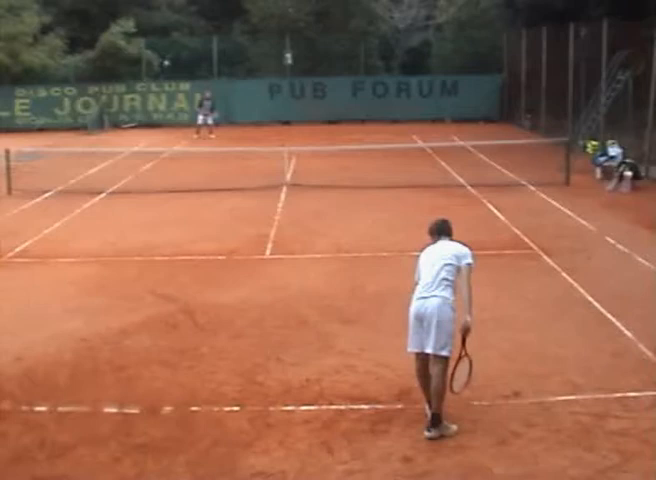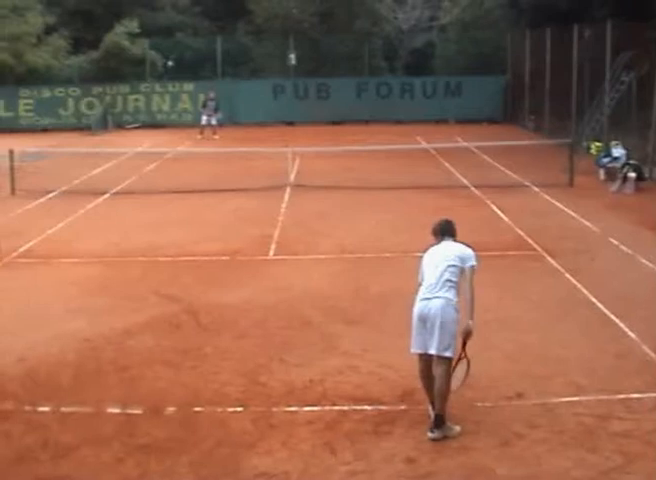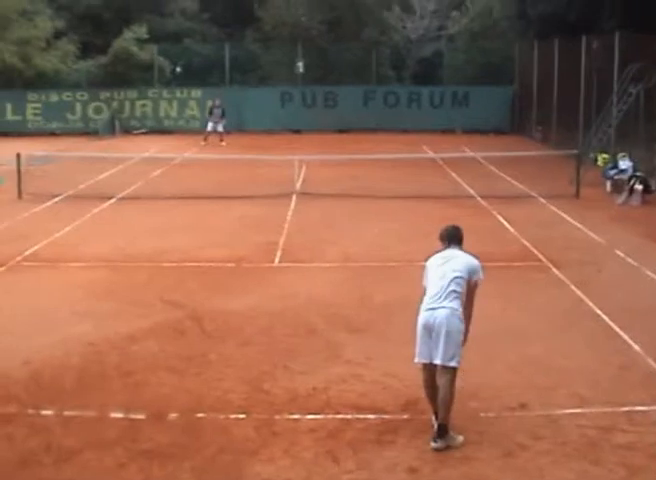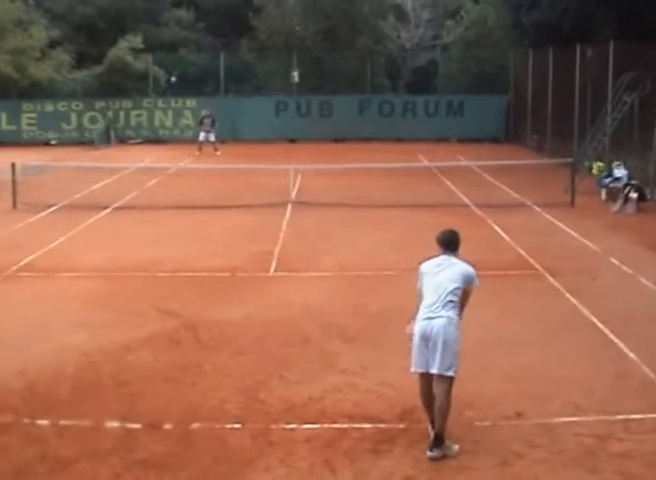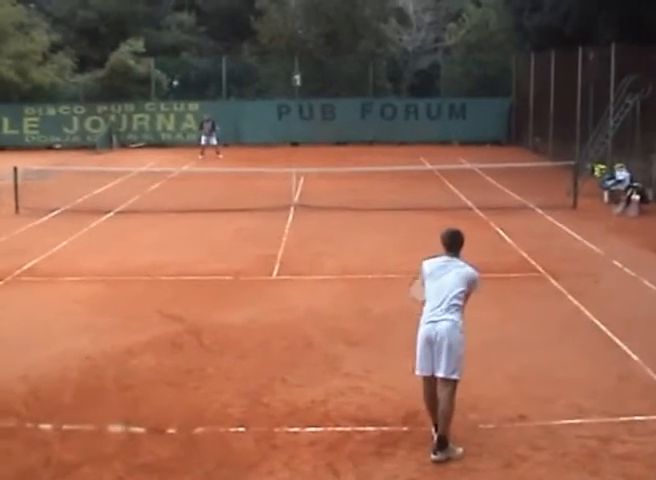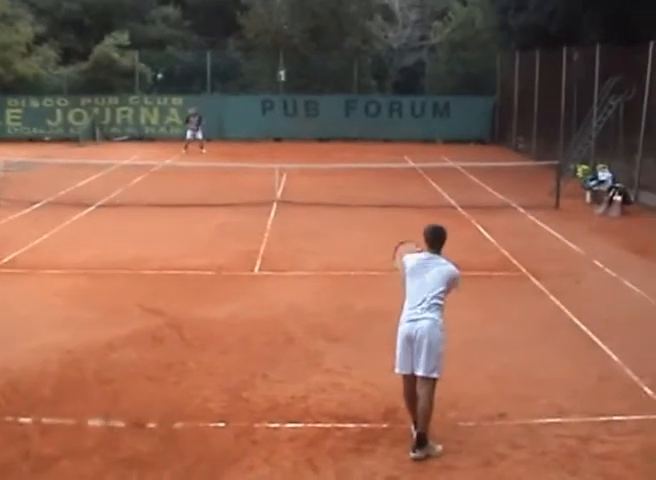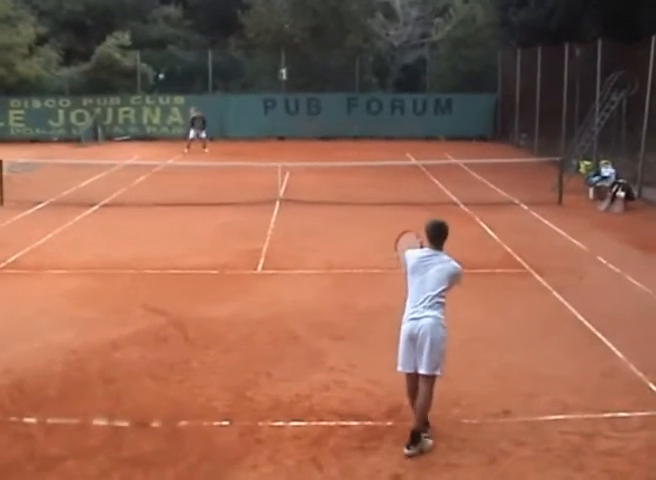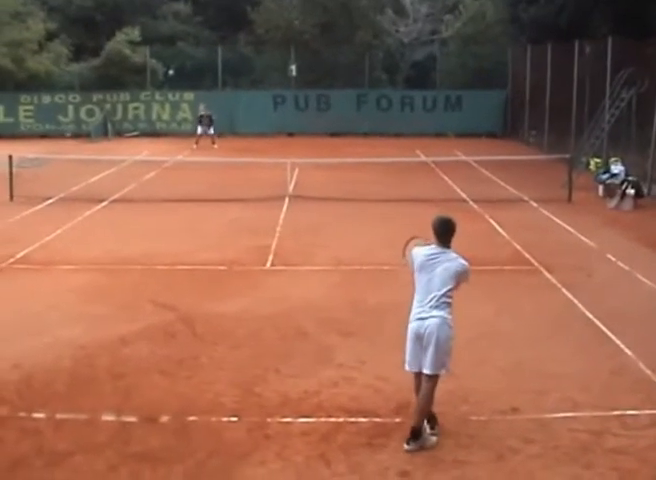
dt=0.3s
person 1, frame 1
left shoulder: (426, 252)
right shoulder: (462, 250)
right elbow: (465, 283)
right wrist: (468, 315)
left hip: (418, 303)
right hip: (440, 304)
left knee: (421, 359)
right knee: (439, 363)
left ankle: (431, 406)
right ankle: (435, 424)
person 1, frame 2
left shoulder: (429, 253)
right shoulder: (466, 252)
right elbow: (468, 287)
right wrist: (470, 320)
left hip: (421, 304)
right hip: (443, 306)
left knee: (424, 360)
right knee: (442, 364)
left ankle: (434, 407)
right ankle: (438, 424)
person 1, frame 3
left shoulder: (432, 260)
right shoulder: (472, 263)
right elbow: (469, 301)
right wrist: (465, 332)
left hip: (426, 313)
right hip: (449, 316)
left knee: (428, 370)
right knee: (446, 374)
left ankle: (437, 417)
right ankle: (441, 435)
person 1, frame 4
left shoulder: (425, 266)
right shoulder: (468, 271)
left hip: (423, 322)
right hip: (445, 325)
left knee: (425, 378)
right knee: (443, 383)
left ankle: (433, 426)
right ankle: (437, 443)
person 1, frame 5
left shoulder: (427, 265)
right shoulder: (470, 273)
left hip: (427, 325)
right hip: (450, 328)
left knee: (429, 382)
right knee: (446, 386)
left ankle: (437, 429)
right ankle: (441, 446)
person 1, frame 6
left shoulder: (408, 259)
right shoulder: (451, 271)
left hip: (407, 323)
right hip: (430, 326)
left knee: (409, 380)
right knee: (426, 385)
left ankle: (416, 426)
right ankle: (421, 443)
person 1, frame 7
left shoulder: (410, 256)
right shoulder: (453, 268)
left hip: (410, 322)
right hip: (432, 324)
left knee: (412, 378)
right knee: (426, 382)
left ankle: (422, 423)
right ankle: (414, 440)
person 1, frame 8
left shoulder: (417, 253)
right shoulder: (461, 266)
left hip: (417, 321)
right hip: (439, 323)
left knee: (419, 377)
right knee: (429, 380)
left ankle: (429, 418)
right ankle: (415, 436)
